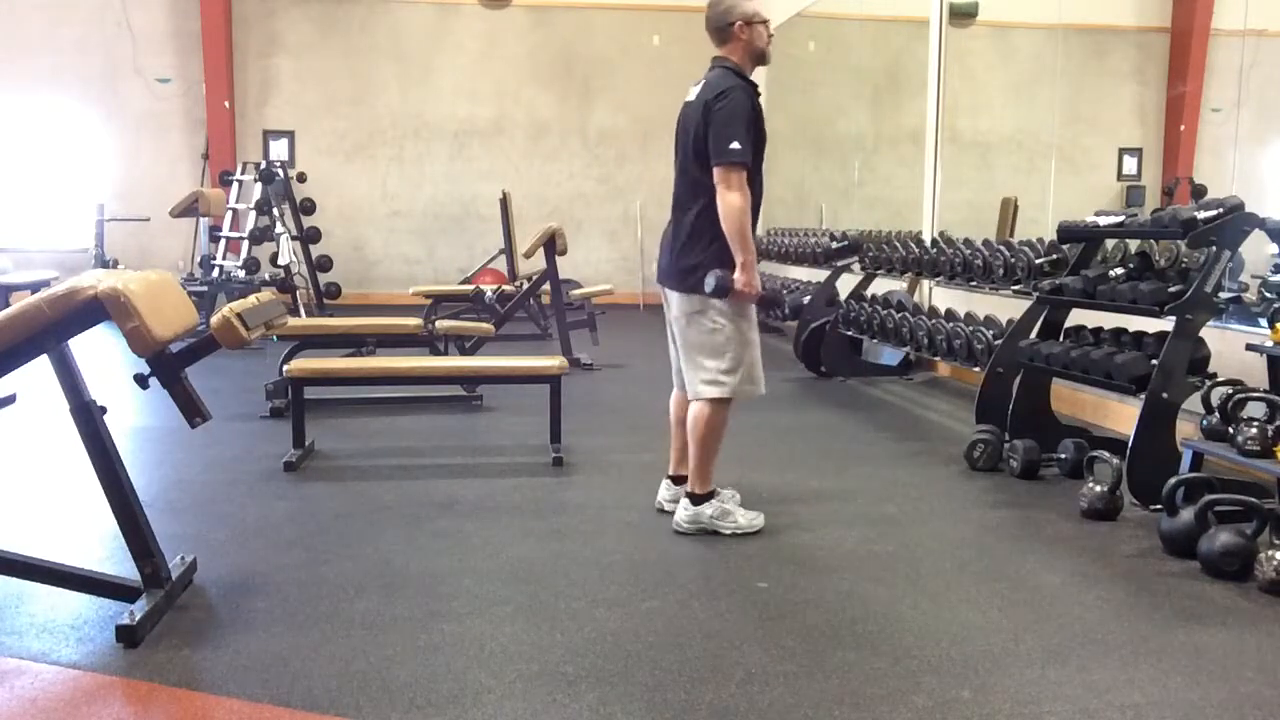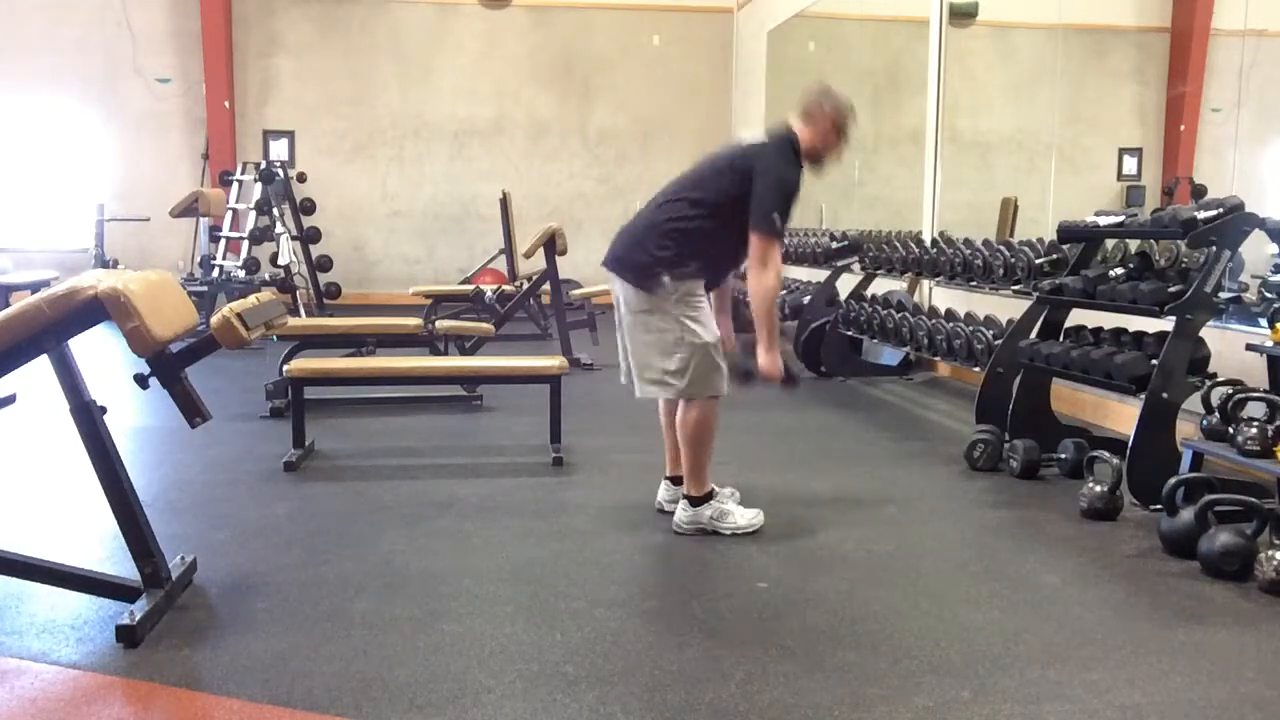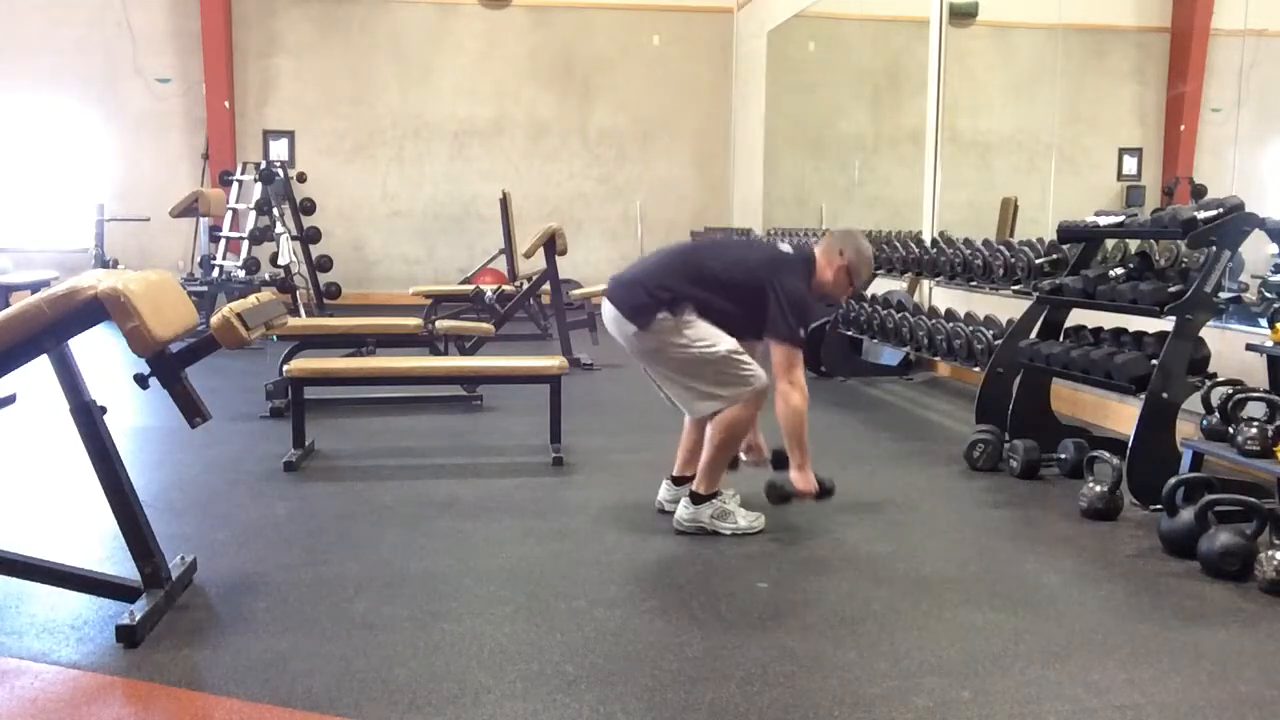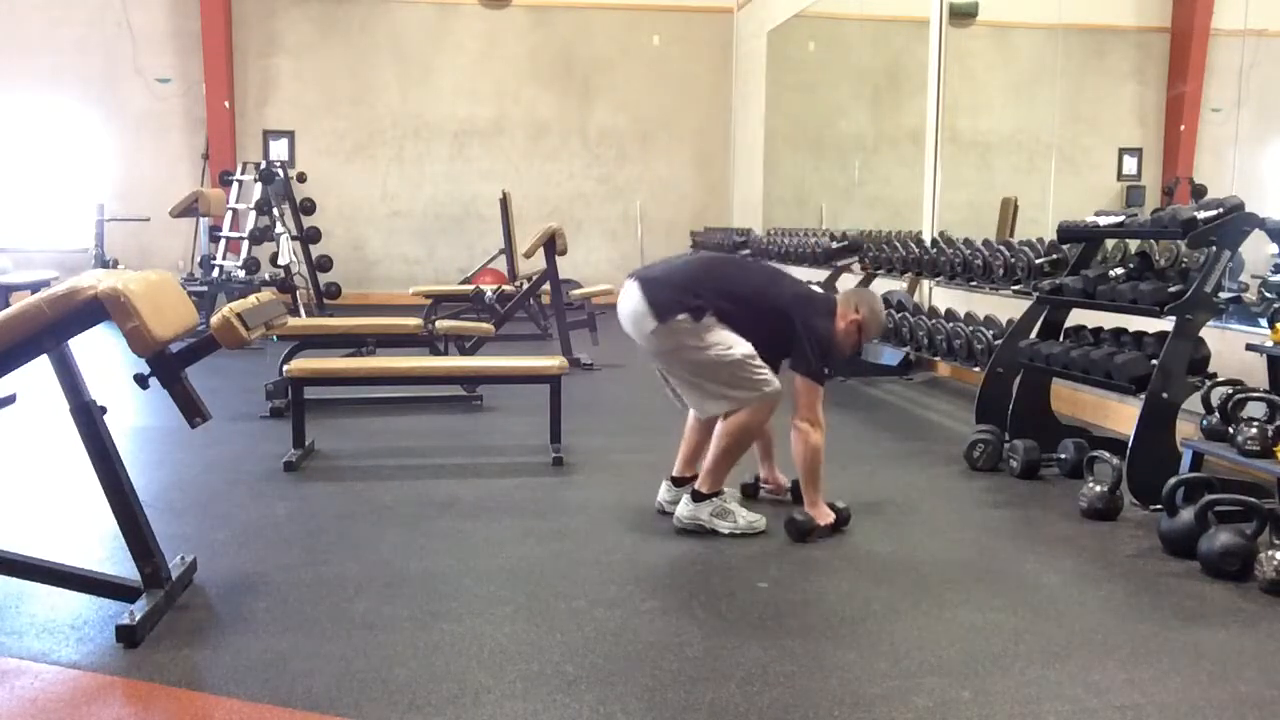
dt=0.4s
person 1, frame 1
left shoulder: (706, 89)
right shoulder: (734, 95)
right elbow: (730, 188)
right wrist: (746, 265)
left hip: (683, 262)
right hip: (711, 269)
left knee: (692, 380)
right knee: (718, 385)
left ankle: (678, 482)
right ankle: (699, 502)
person 1, frame 2
left shoulder: (755, 152)
right shoulder: (779, 167)
right elbow: (763, 265)
left wrist: (722, 322)
right wrist: (768, 347)
left hip: (639, 261)
right hip: (658, 270)
left knee: (681, 382)
right knee: (699, 383)
left ankle: (676, 484)
right ankle: (697, 503)
person 1, frame 3
left shoulder: (778, 265)
right shoulder: (791, 283)
left elbow: (744, 345)
right elbow: (789, 384)
left wrist: (750, 430)
right wrist: (801, 467)
left hip: (626, 299)
right hip: (646, 310)
left knee: (715, 389)
right knee: (749, 390)
left ankle: (679, 484)
right ankle: (700, 503)
person 1, frame 4
left shoulder: (794, 306)
right shoulder: (816, 323)
left elbow: (751, 391)
right elbow: (806, 423)
left wrist: (768, 468)
right wrist: (814, 504)
left hip: (640, 294)
right hip: (664, 308)
left knee: (720, 392)
right knee: (759, 397)
left ankle: (679, 485)
right ankle: (702, 501)
